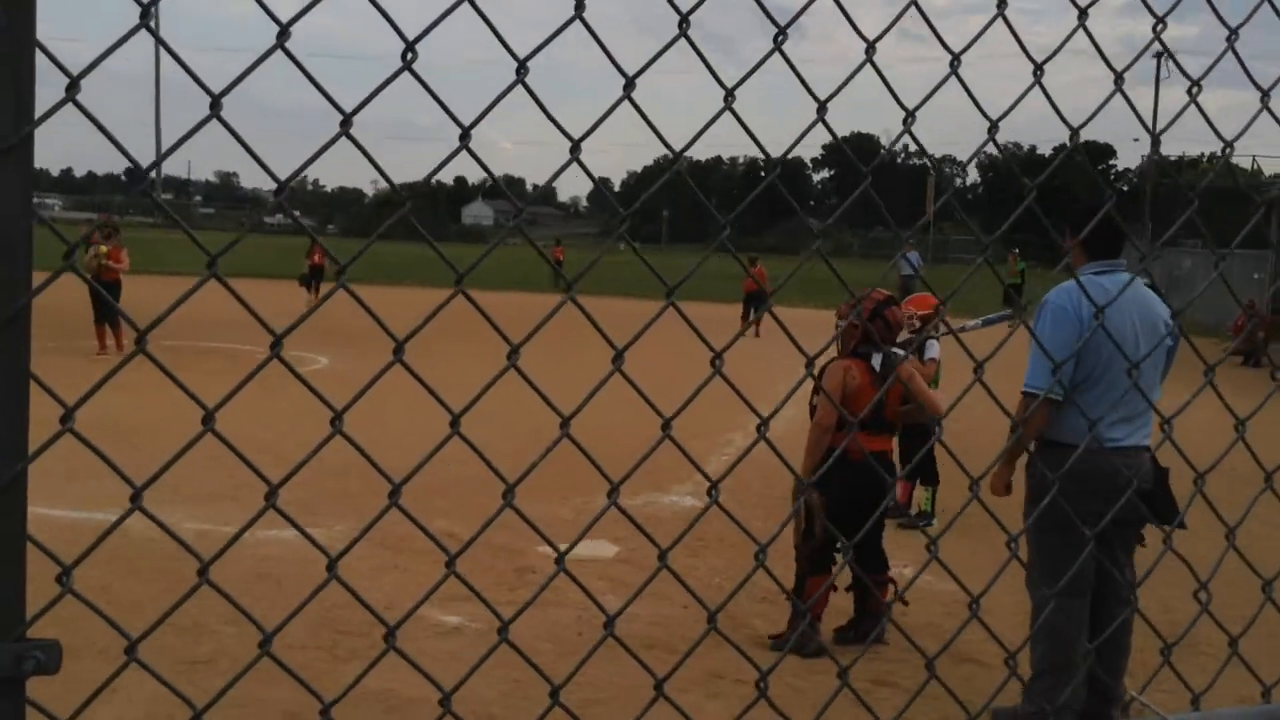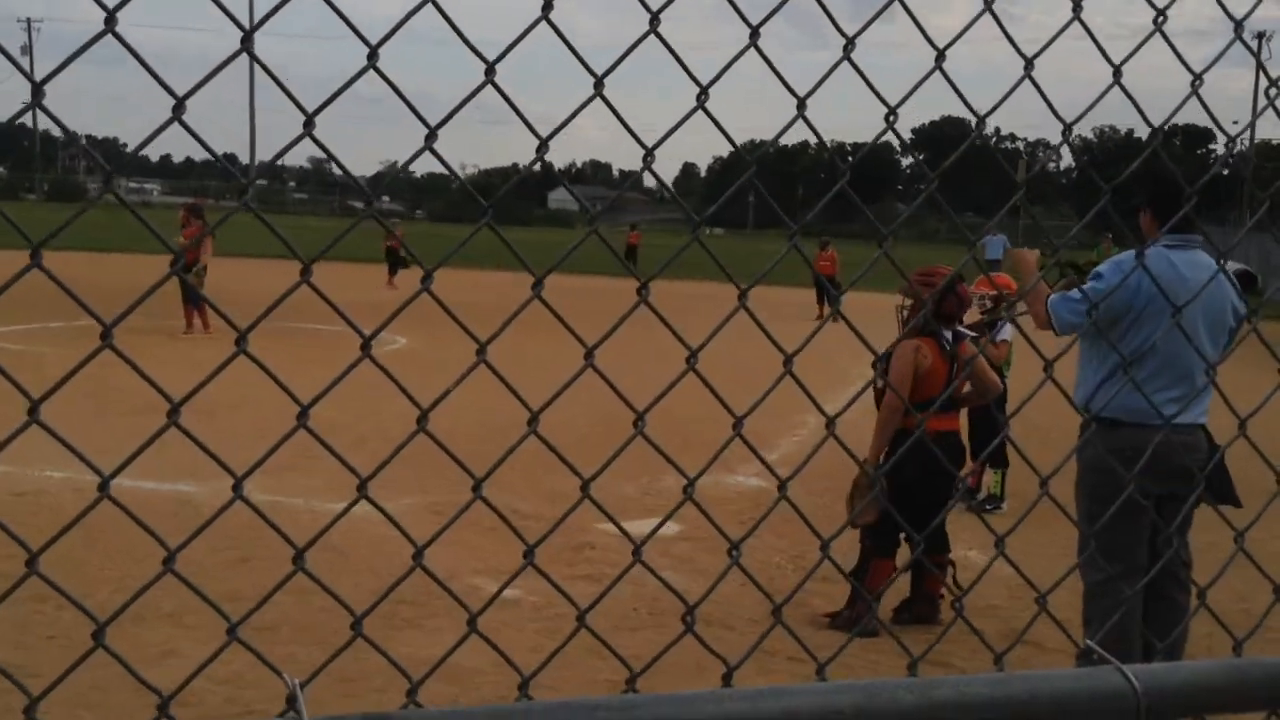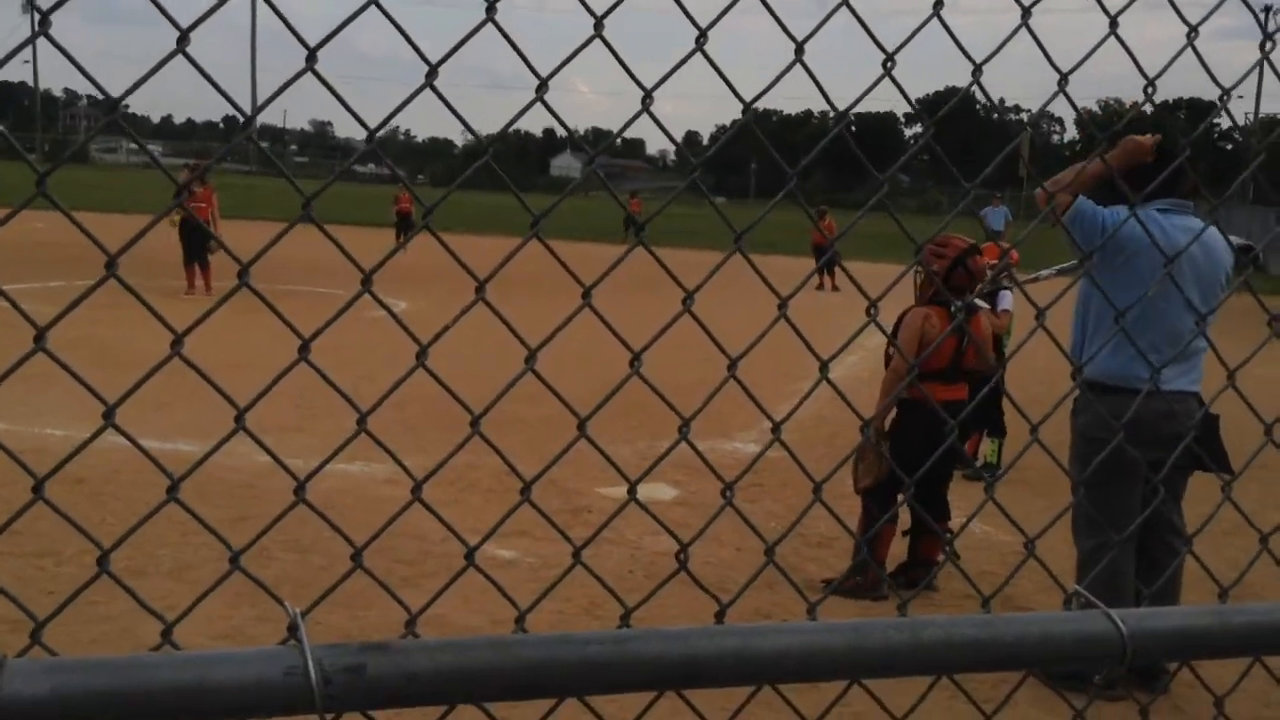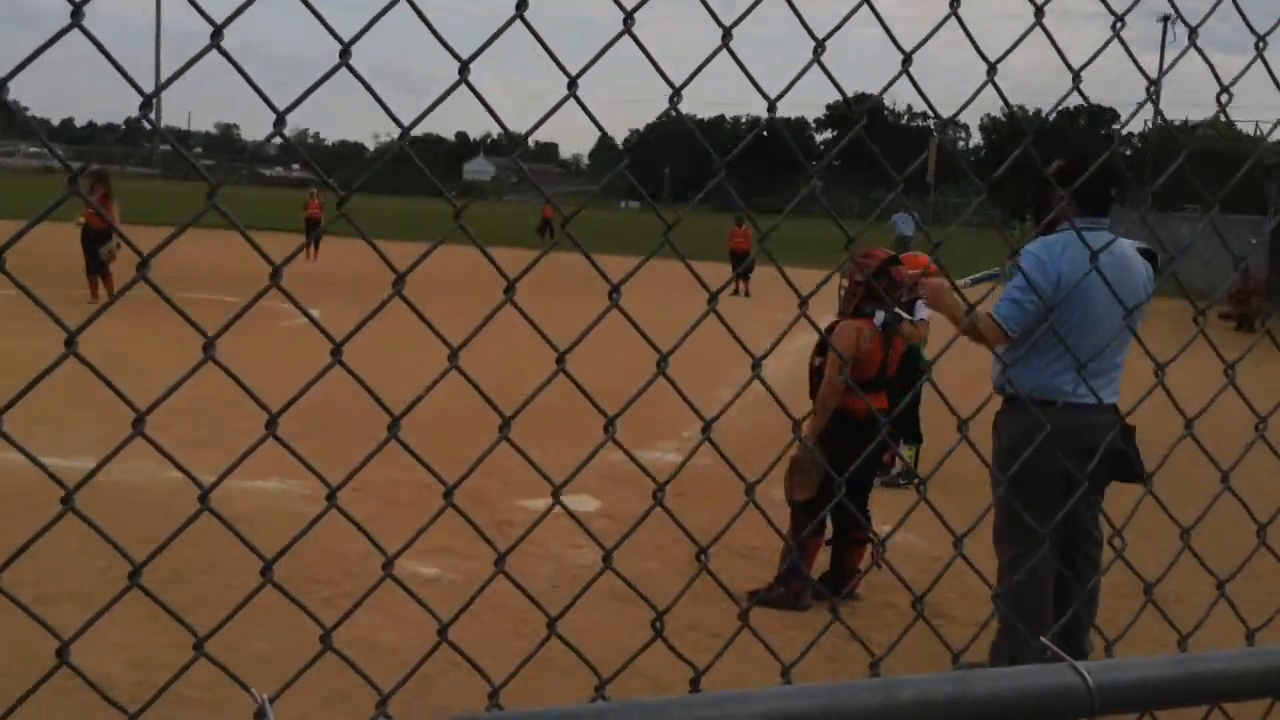
dt=1s
person 1, frame 1
left shoulder: (1069, 299)
right shoulder: (1157, 305)
left elbow: (1043, 397)
right elbow: (1150, 386)
left wrist: (1008, 462)
left hip: (1074, 465)
right hip: (1134, 466)
left knee: (1063, 593)
right knee: (1116, 589)
person 1, frame 2
left shoulder: (1128, 271)
right shoulder: (1224, 283)
left elbow: (1051, 316)
left wrist: (1027, 270)
left hip: (1120, 441)
right hip: (1188, 442)
left knee: (1113, 574)
right knee: (1171, 570)
person 1, frame 3
left shoulder: (1118, 229)
right shoulder: (1217, 245)
left elbow: (1048, 195)
left wrist: (1111, 160)
left hip: (1113, 407)
right hip: (1180, 409)
left knee: (1105, 537)
right knee: (1162, 535)
left ankle: (1101, 665)
right ankle: (1150, 661)
person 1, frame 4
left shoulder: (1044, 254)
right shoulder: (1138, 265)
left elbow: (998, 334)
left wrist: (946, 302)
left hip: (1037, 418)
right hip: (1101, 420)
left knee: (1025, 547)
right knee: (1081, 545)
left ankle: (1019, 665)
right ankle: (1069, 660)
person 2, frame 1
left shoulder: (842, 368)
right shoulder: (900, 368)
left elbow: (824, 424)
right elbow: (935, 407)
left wrist: (806, 474)
left hip: (842, 467)
right hip: (881, 467)
left knee: (817, 546)
right knee: (868, 545)
left ankle: (806, 630)
right ankle: (871, 623)
person 2, frame 2
left shoulder: (911, 347)
right shoulder: (963, 347)
left elbow: (893, 406)
right elbow: (992, 389)
left wrist: (873, 456)
left hip: (914, 449)
right hip: (949, 448)
left knee: (881, 527)
right knee: (930, 527)
left ankle: (862, 611)
right ankle: (925, 602)
person 2, frame 3
left shoulder: (921, 316)
right shoulder: (976, 319)
left elbow: (898, 372)
right elbow: (985, 366)
left wrist: (877, 419)
left hip: (919, 414)
right hip: (955, 413)
left knee: (881, 490)
right knee: (932, 492)
left ankle: (867, 575)
right ankle: (920, 568)
person 2, frame 4
left shoulder: (850, 328)
right shoulder: (893, 328)
left elbow: (833, 385)
left wrist: (811, 435)
left hip: (845, 425)
right hip: (875, 424)
left knee: (809, 502)
right knee: (853, 502)
left ankle: (792, 586)
right ankle: (843, 577)
person 3, frame 1
left shoulder: (930, 343)
right shoulder: (911, 342)
left elbow: (927, 375)
left wrist: (908, 355)
left knee: (925, 459)
right knee: (907, 456)
left ankle: (927, 513)
right ankle: (903, 503)
person 3, frame 2
left shoulder: (1004, 325)
right shoulder: (983, 325)
left elbow: (999, 357)
left wrist: (980, 337)
left knee: (995, 442)
right knee: (977, 440)
left ankle: (996, 496)
right ankle: (974, 486)
person 3, frame 3
left shoulder: (1004, 294)
right shoulder: (984, 292)
left elbow: (1001, 327)
left hip: (992, 359)
left knee: (991, 411)
right knee: (972, 408)
left ankle: (992, 465)
right ankle: (971, 455)
person 3, frame 4
left shoulder: (920, 305)
right shoulder: (902, 302)
left elbow: (918, 337)
left hip: (910, 367)
right hip: (895, 365)
left knee: (909, 417)
right knee: (891, 413)
left ankle: (909, 472)
right ankle: (889, 462)
